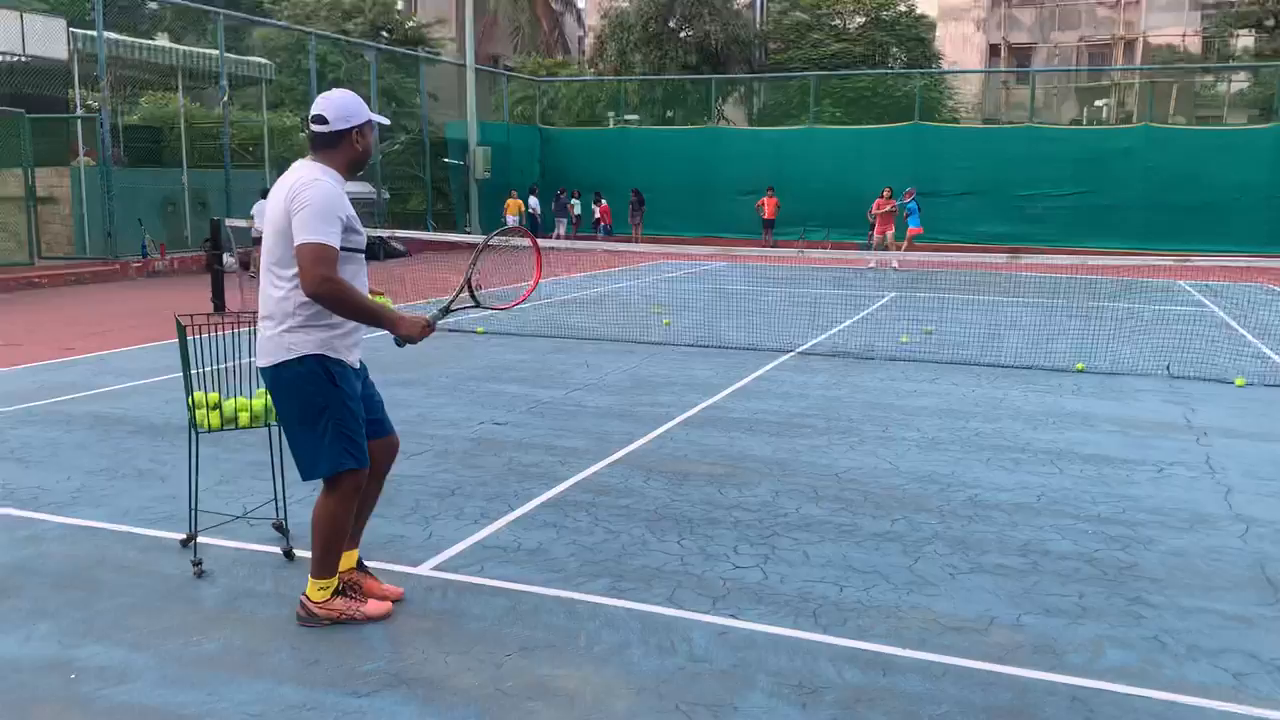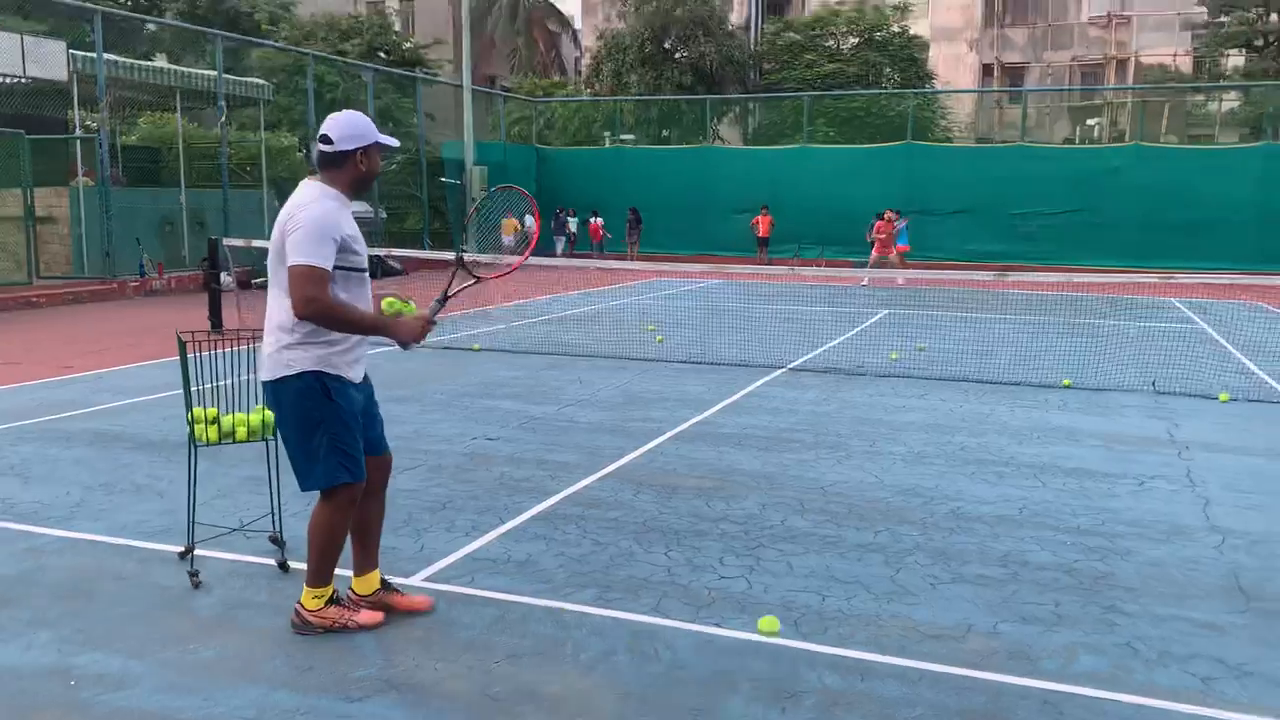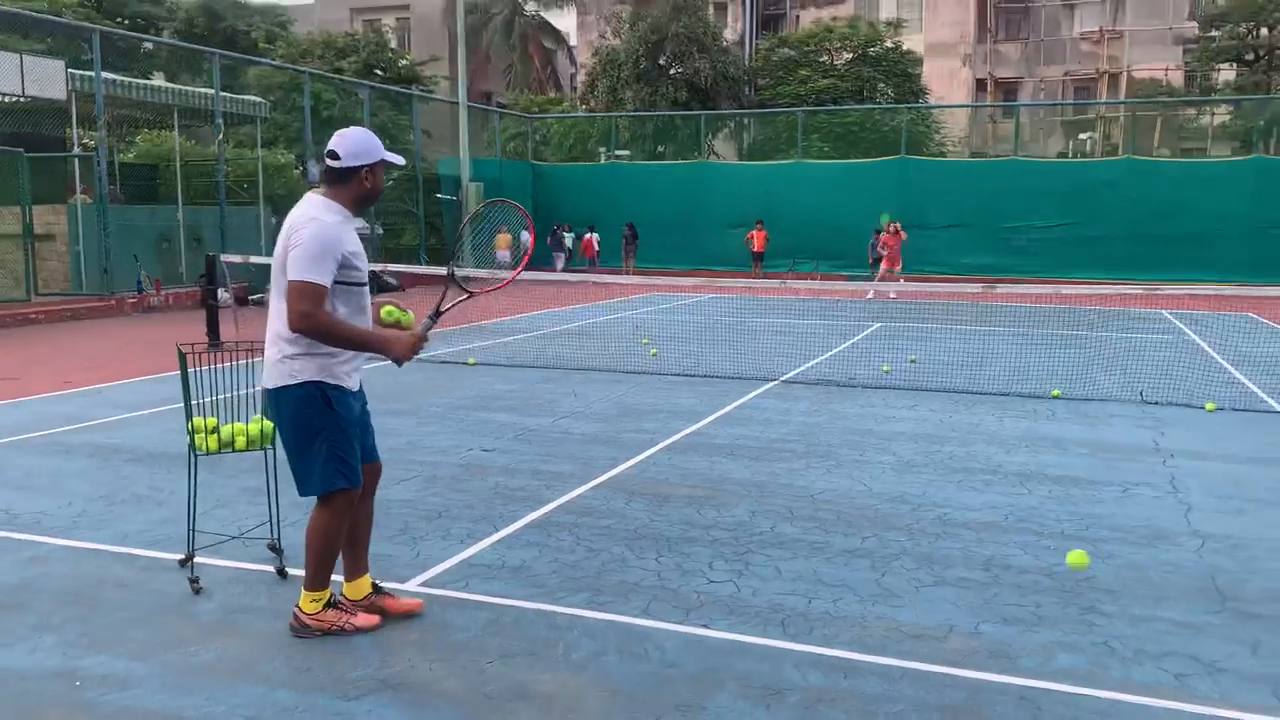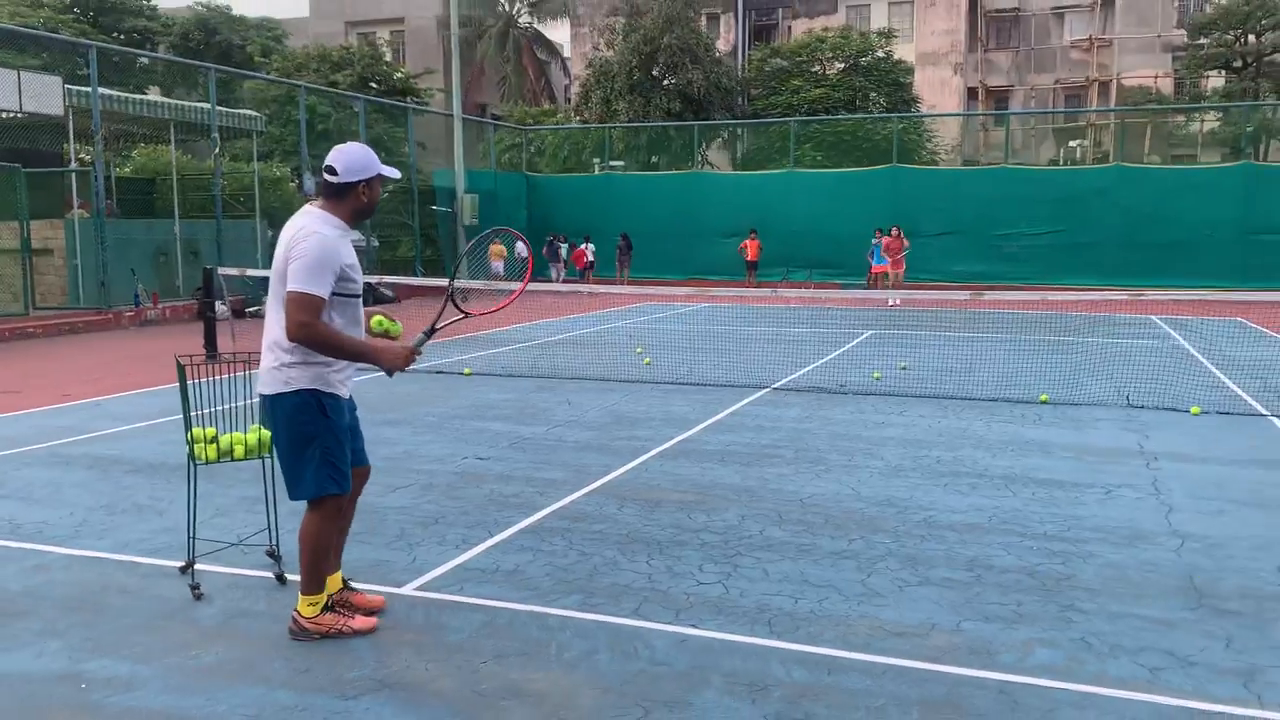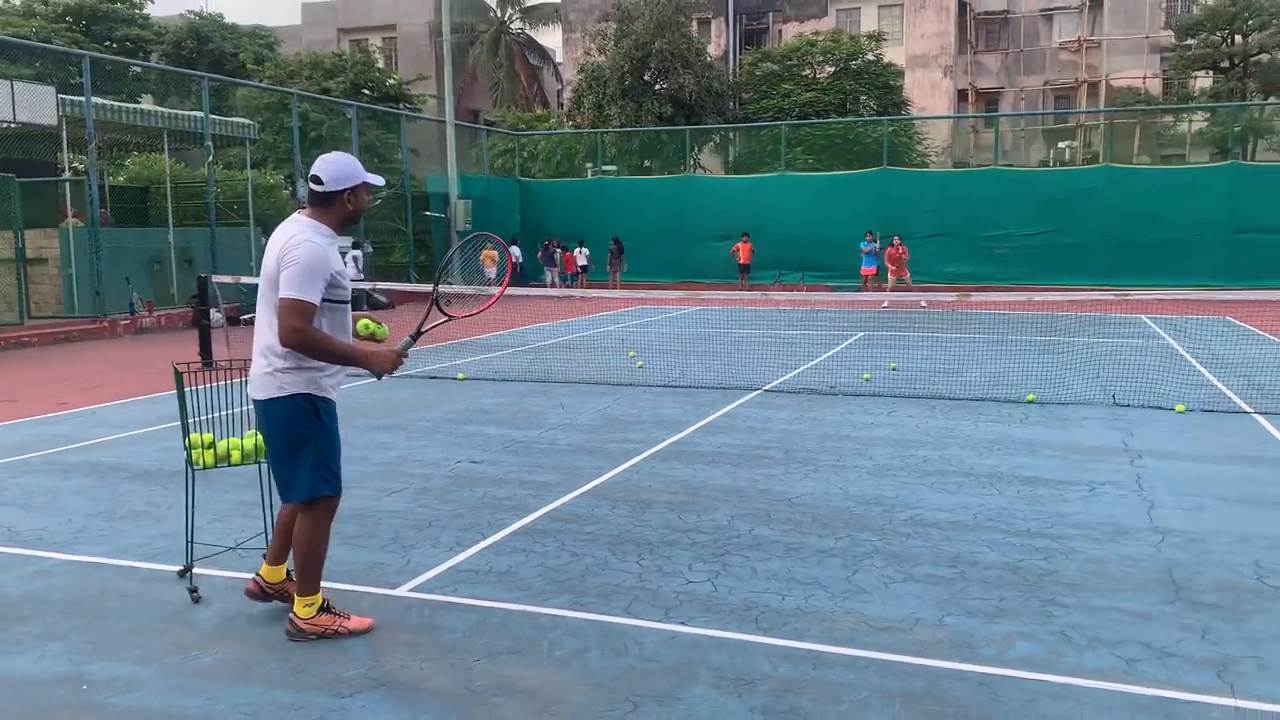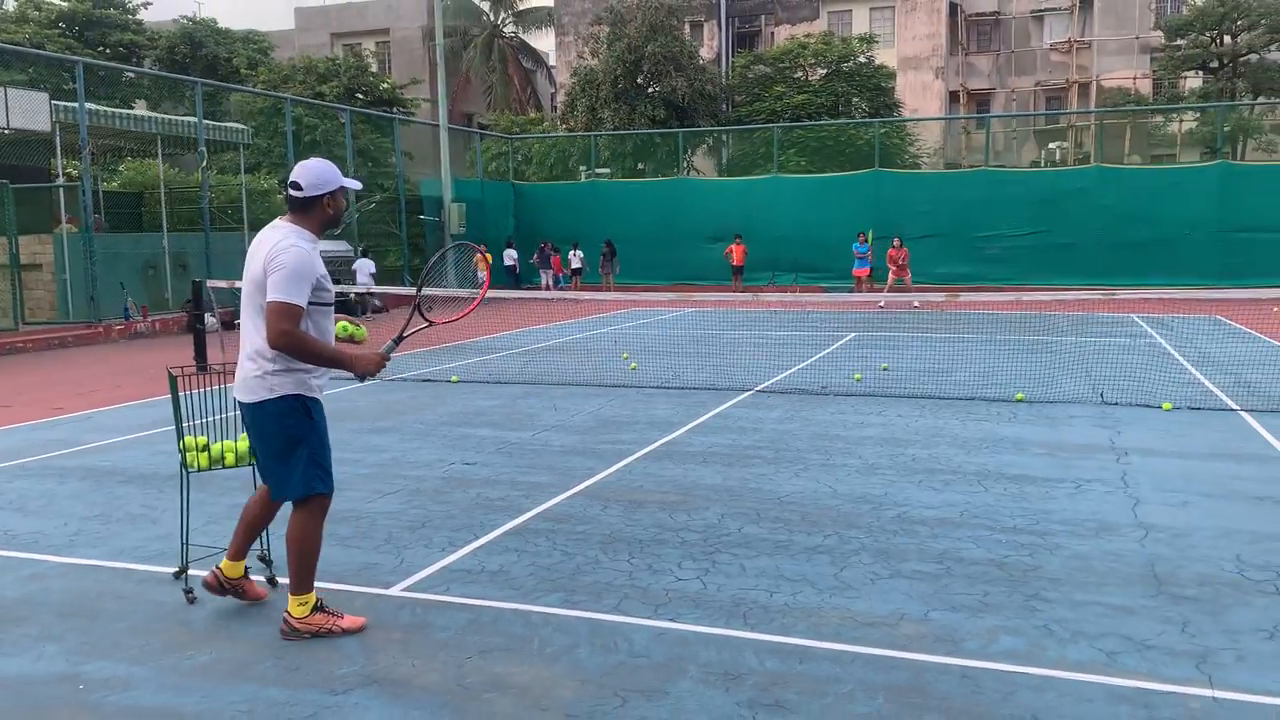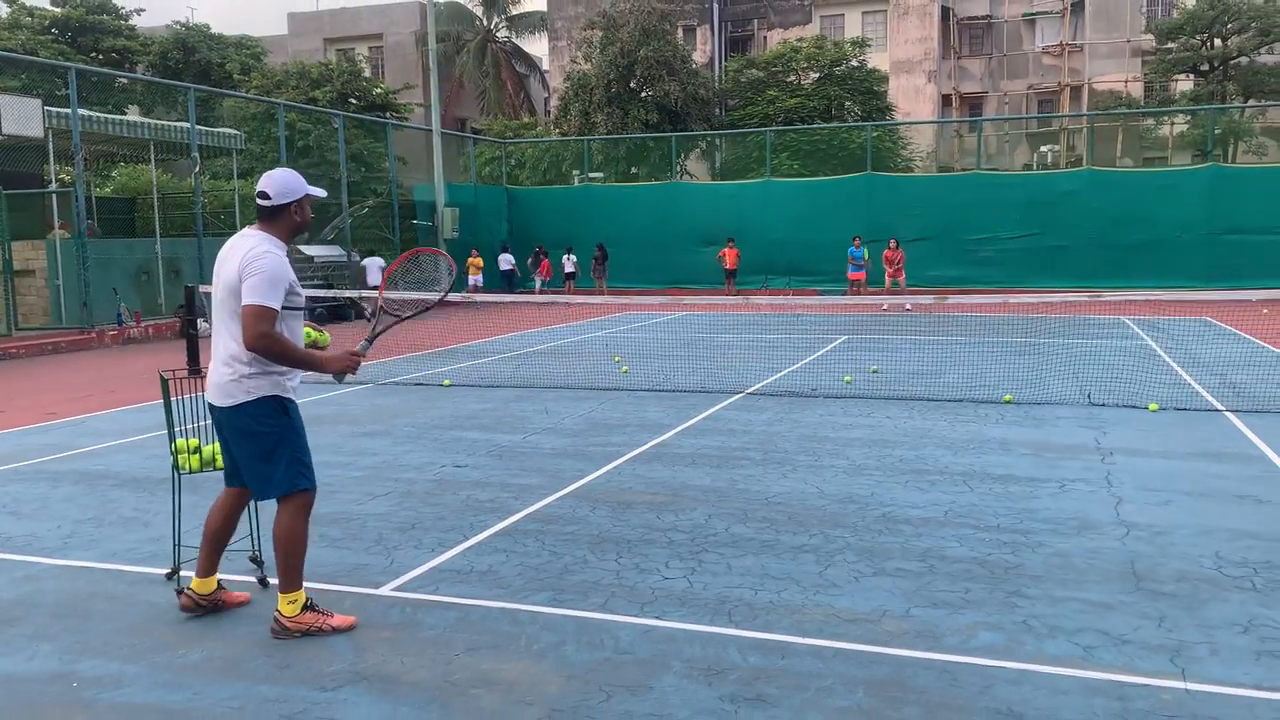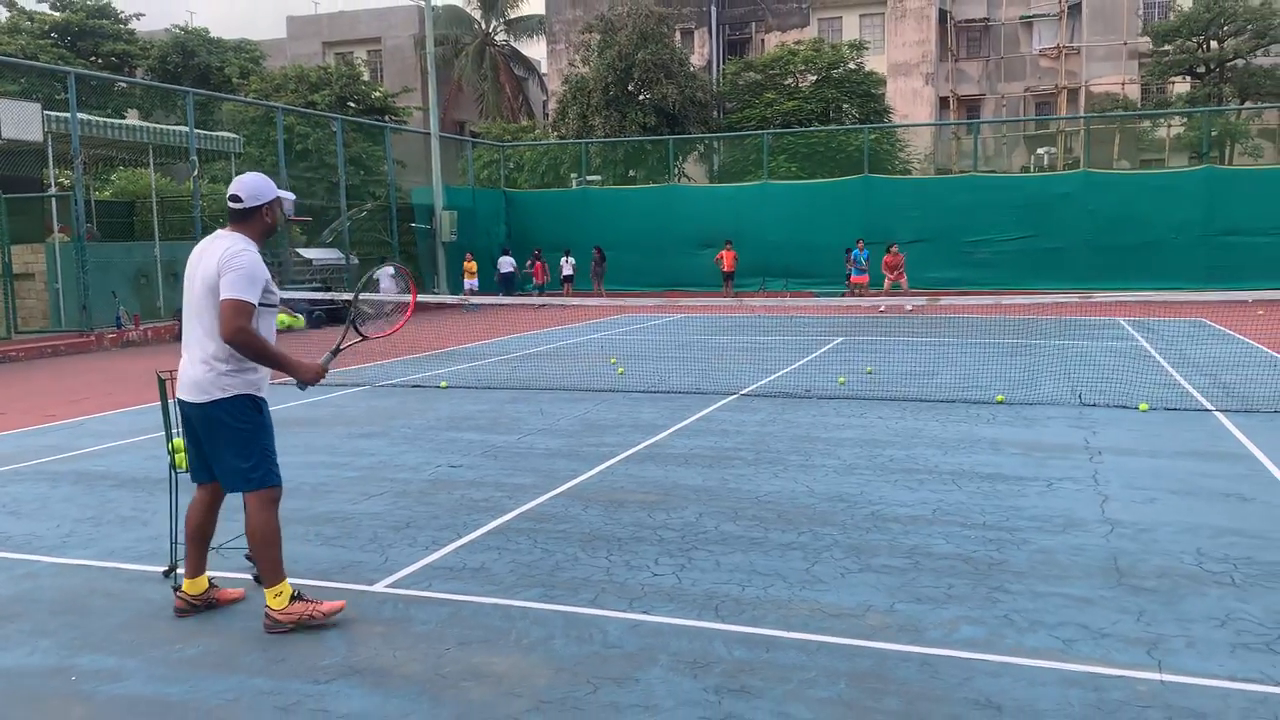
dt=0.2s
person 1, frame 1
left shoulder: (305, 180)
right shoulder: (319, 189)
right elbow: (319, 282)
left wrist: (365, 302)
right wrist: (393, 321)
left hip: (329, 353)
right hip: (309, 357)
left knee: (381, 447)
right knee: (347, 473)
left ankle: (344, 562)
person 1, frame 2
left shoulder: (325, 204)
right shoulder: (317, 212)
right elbow: (308, 302)
left wrist: (373, 305)
right wrist: (391, 327)
left hip: (340, 370)
right hip: (310, 374)
left knee: (375, 469)
right knee: (343, 486)
left ankle: (368, 586)
right ankle: (315, 605)
person 1, frame 3
left shoulder: (326, 214)
right shoulder: (321, 227)
right elbow: (304, 317)
left wrist: (368, 311)
right wrist: (385, 344)
left hip: (331, 378)
right hip: (309, 382)
left knee: (365, 475)
right knee: (338, 491)
left ankle: (359, 590)
right ankle: (314, 608)
person 1, frame 4
left shoulder: (318, 223)
right shoulder: (320, 240)
right elbow: (301, 327)
left wrist: (358, 318)
right wrist: (378, 355)
left hip: (317, 384)
right hip: (303, 388)
left knee: (352, 475)
right knee: (329, 495)
left ankle: (328, 583)
right ankle: (313, 611)
person 1, frame 5
left shoulder: (299, 228)
right shoulder: (310, 247)
right elbow: (294, 333)
left wrist: (348, 323)
right wrist: (366, 359)
left hip: (287, 386)
right hip: (296, 391)
left knee: (304, 487)
right knee: (320, 497)
left ankle: (272, 575)
right ankle: (309, 612)
person 1, frame 6
left shoulder: (275, 234)
right shoulder: (296, 253)
right elbow: (282, 335)
left wrist: (330, 326)
right wrist: (351, 361)
left hip: (261, 387)
right hip: (284, 393)
left knee: (276, 486)
right knee: (312, 497)
left ankle: (229, 572)
right ankle: (303, 611)
person 1, frame 7
left shoulder: (240, 244)
right shoulder: (268, 258)
right elbow: (257, 338)
left wrist: (295, 333)
right wrist: (323, 362)
left hip: (228, 391)
right hip: (258, 395)
left knee: (240, 488)
right knee: (295, 495)
left ankle: (201, 587)
right ankle: (293, 610)
person 1, frame 8
left shoulder: (209, 245)
right shoulder: (243, 257)
right elbow: (235, 331)
left wrist: (268, 319)
right wrist: (295, 367)
left hip: (195, 389)
right hip: (230, 393)
left knee: (210, 487)
right knee: (262, 491)
left ankle: (193, 588)
right ankle: (281, 603)
